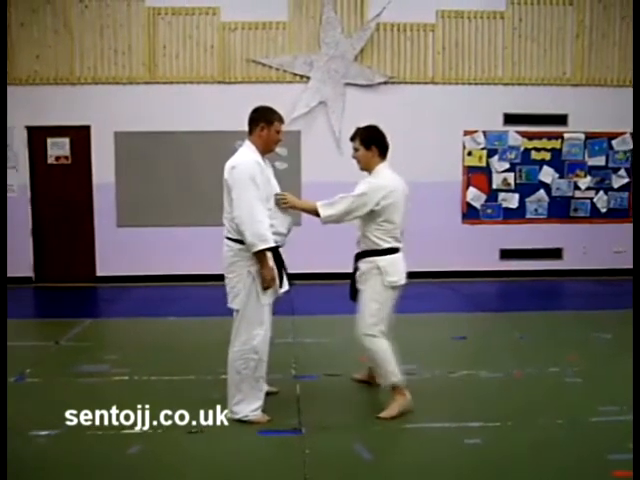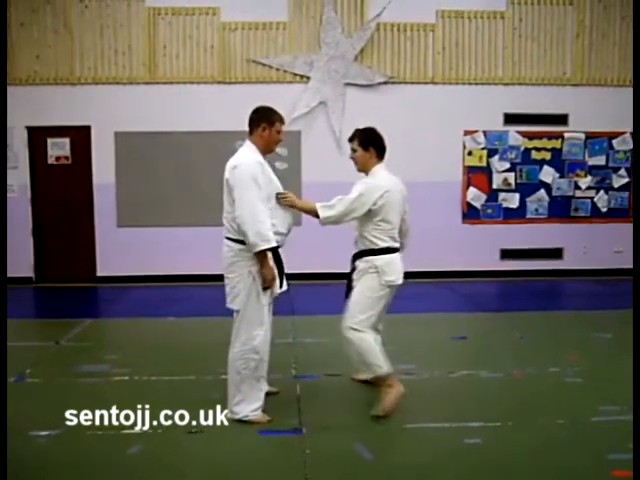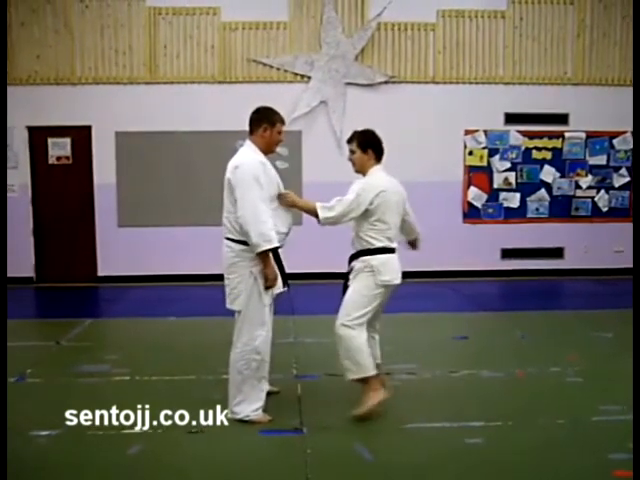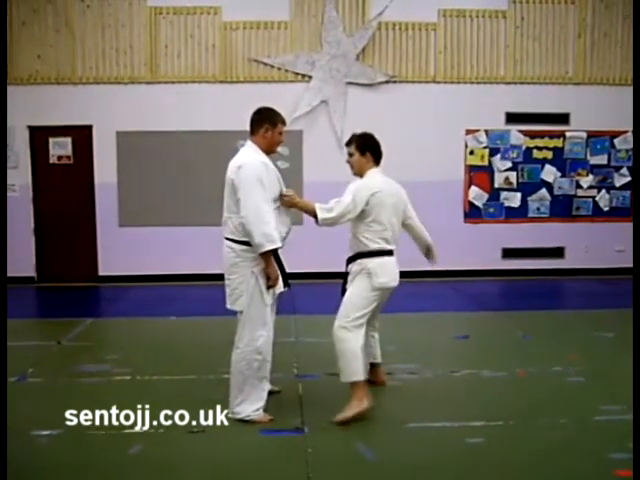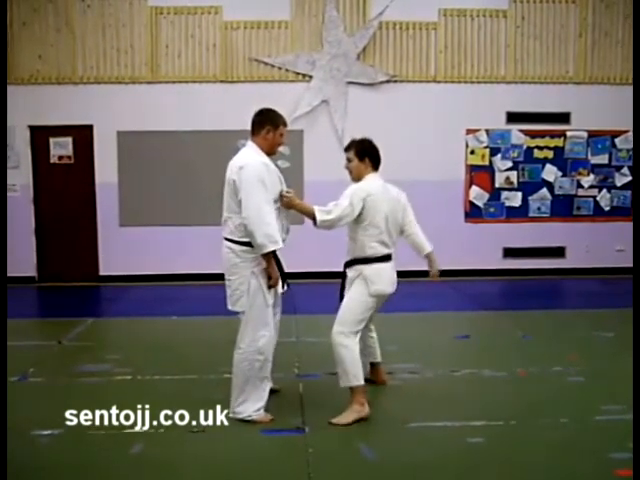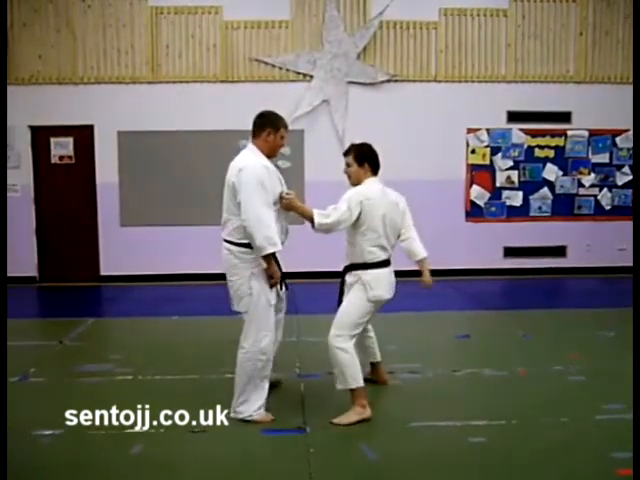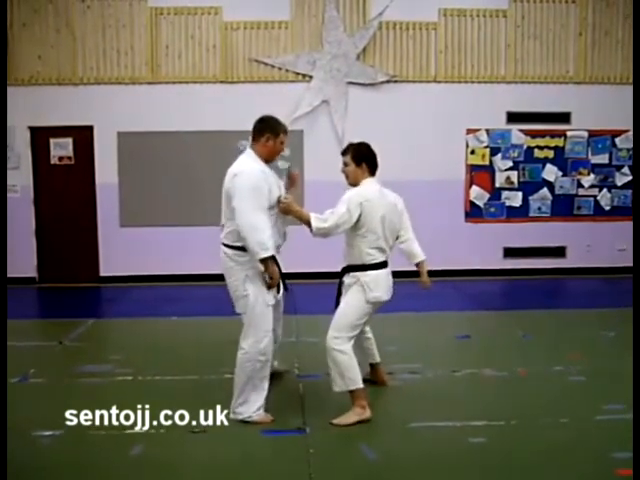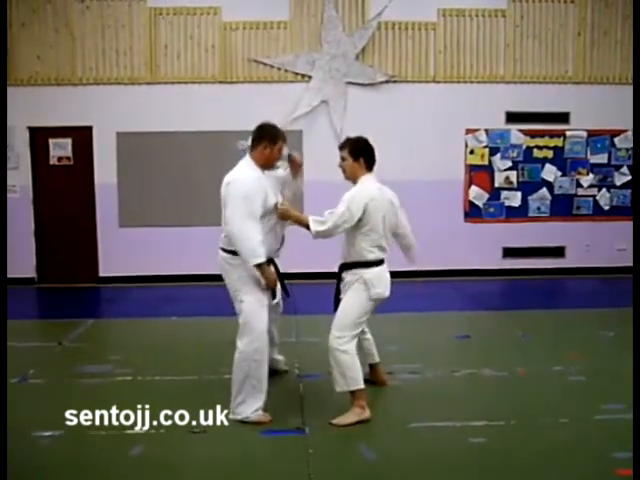
dt=0.3s
person 1, frame 1
left shoulder: (258, 162)
right shoulder: (245, 164)
right elbow: (249, 218)
left wrist: (268, 260)
right wrist: (264, 263)
left hip: (259, 254)
right hip: (250, 257)
left knee: (259, 326)
right knee: (251, 332)
left ankle: (254, 384)
right ankle: (243, 406)
person 1, frame 2
left shoulder: (255, 162)
right shoulder: (247, 164)
right elbow: (251, 218)
left wrist: (267, 259)
right wrist: (265, 263)
left hip: (256, 254)
right hip: (249, 256)
left knee: (259, 326)
right knee: (251, 332)
left ankle: (255, 384)
right ankle: (243, 406)
person 1, frame 3
left shoulder: (254, 160)
right shoulder: (249, 164)
right elbow: (253, 218)
left wrist: (269, 253)
right wrist: (267, 262)
left hip: (254, 254)
right hip: (250, 257)
left knee: (260, 326)
right knee: (253, 332)
left ankle: (256, 383)
right ankle: (244, 406)
person 1, frame 4
left shoulder: (252, 160)
right shoulder: (252, 164)
right elbow: (256, 218)
left wrist: (274, 234)
right wrist: (269, 262)
left hip: (253, 254)
right hip: (250, 256)
left knee: (262, 325)
right knee: (255, 332)
left ankle: (257, 383)
right ankle: (245, 406)
person 1, frame 5
left shoulder: (250, 160)
right shoulder: (254, 165)
right elbow: (257, 217)
left wrist: (280, 215)
right wrist: (270, 262)
left hip: (251, 253)
right hip: (250, 257)
left knee: (266, 323)
right knee: (256, 333)
left ankle: (260, 382)
right ankle: (245, 406)
person 1, frame 6
left shoulder: (252, 162)
right shoulder: (253, 167)
right elbow: (256, 219)
left wrist: (282, 200)
right wrist: (271, 262)
left hip: (251, 254)
right hip: (249, 257)
left knee: (274, 314)
right knee: (259, 333)
left ankle: (260, 377)
right ankle: (246, 406)
person 1, frame 7
left shoulder: (255, 167)
right shoulder: (248, 172)
right elbow: (250, 223)
left wrist: (287, 187)
right wrist: (269, 264)
left hip: (256, 257)
right hip: (247, 260)
left knee: (272, 314)
right knee: (258, 333)
left ankle: (266, 365)
right ankle: (246, 408)
person 1, frame 8
left shoulder: (258, 174)
right shoulder: (243, 180)
left elbow: (274, 193)
right elbow: (242, 230)
left wrist: (293, 172)
right wrist: (263, 268)
left hip: (259, 260)
right hip: (244, 264)
left knee: (271, 311)
right knee: (254, 332)
left ankle: (270, 360)
right ankle: (245, 408)
person 2, frame 1
left shoulder: (376, 185)
right shoulder: (395, 181)
left elbow: (338, 209)
left wrist: (297, 204)
left hip: (380, 266)
right hip: (384, 262)
left knee: (370, 330)
right knee: (372, 325)
left ankle: (400, 393)
right ankle: (375, 372)
person 2, frame 2
left shoulder: (372, 186)
right shoulder: (395, 183)
left elbow: (336, 211)
right elbow: (403, 223)
left wrist: (297, 203)
right wrist: (399, 243)
left hip: (376, 265)
right hip: (386, 261)
left knee: (354, 326)
right knee: (369, 323)
left ankle: (390, 383)
right ankle: (373, 372)
person 2, frame 3
left shoulder: (368, 185)
right shoulder: (395, 185)
left elbow: (334, 213)
right elbow: (408, 219)
left wrist: (298, 203)
right wrist: (413, 239)
left hip: (373, 266)
right hip: (386, 262)
left knee: (347, 324)
right knee: (367, 321)
left ankle: (373, 388)
right ankle: (374, 372)
person 2, frame 4
left shoulder: (363, 187)
right shoulder: (395, 188)
left elbow: (332, 214)
right elbow: (412, 222)
left wrist: (298, 203)
right wrist: (427, 246)
left hip: (370, 267)
right hip: (384, 264)
left knee: (346, 327)
right knee: (366, 322)
left ankle: (359, 397)
right ankle: (376, 372)
person 2, frame 5
left shoulder: (360, 191)
right shoulder: (396, 194)
left elbow: (329, 218)
right elbow: (412, 230)
left wrist: (296, 204)
right wrist: (431, 261)
left hip: (368, 273)
right hip: (382, 270)
left knee: (343, 333)
right knee: (362, 323)
left ankle: (359, 403)
right ankle: (376, 372)
person 2, frame 6
left shoulder: (358, 195)
right shoulder: (396, 198)
left elbow: (328, 222)
right elbow: (409, 235)
left wrist: (296, 206)
right wrist: (424, 268)
left hip: (367, 279)
right hip: (380, 275)
left knee: (339, 338)
right knee: (359, 324)
left ankle: (361, 405)
right ankle: (378, 372)
person 2, frame 7
left shoulder: (357, 196)
right shoulder: (393, 198)
left elbow: (327, 225)
right elbow: (406, 237)
left wrist: (294, 210)
right wrist: (422, 267)
left hip: (364, 280)
right hip: (378, 276)
left knee: (337, 339)
right knee: (358, 326)
left ankle: (360, 406)
right ankle: (377, 373)
person 2, frame 8
left shoulder: (359, 195)
right shoulder: (387, 194)
left elbow: (328, 226)
right elbow: (403, 231)
left wrist: (292, 215)
right wrist: (412, 255)
left hip: (364, 277)
right hip: (373, 273)
left knee: (340, 339)
right knee: (355, 325)
left ankle: (360, 406)
right ankle: (377, 373)
